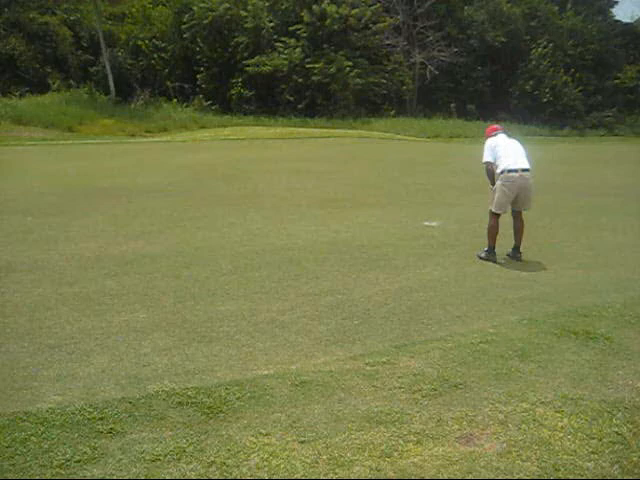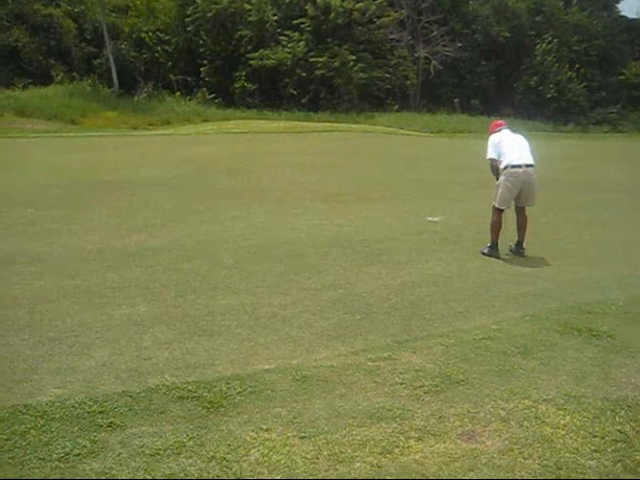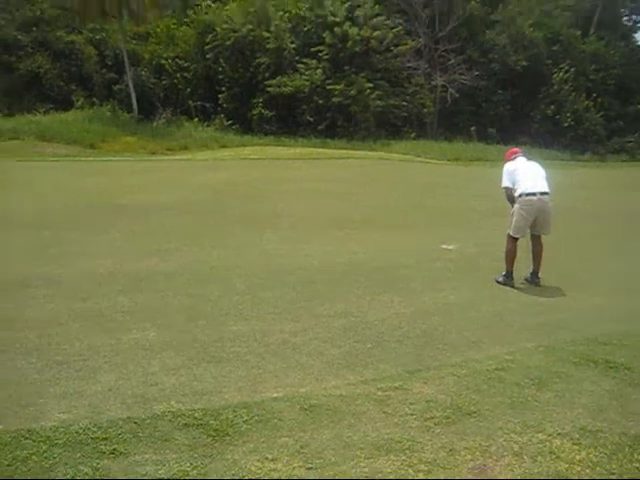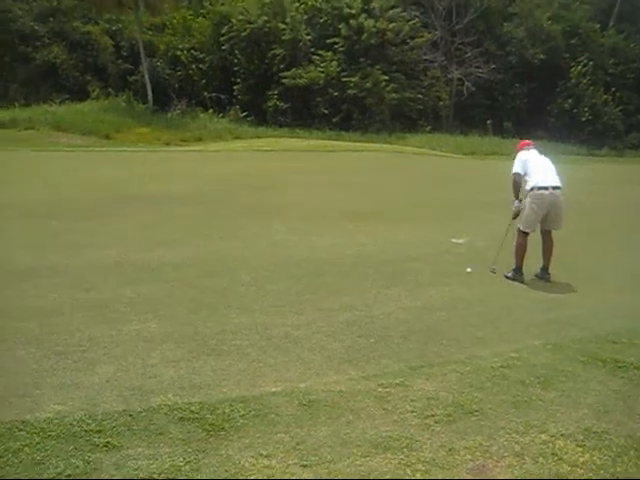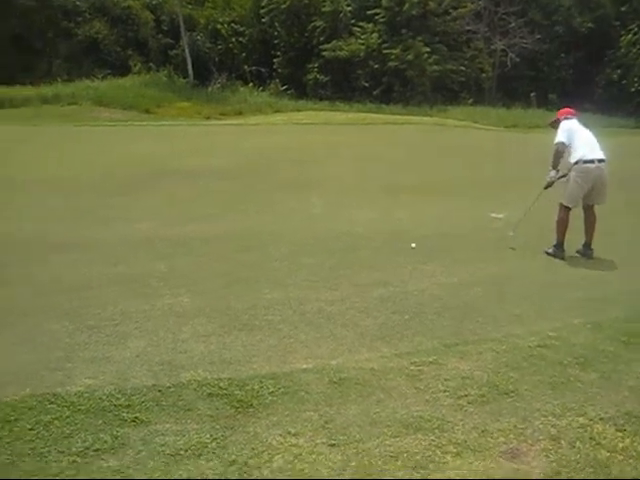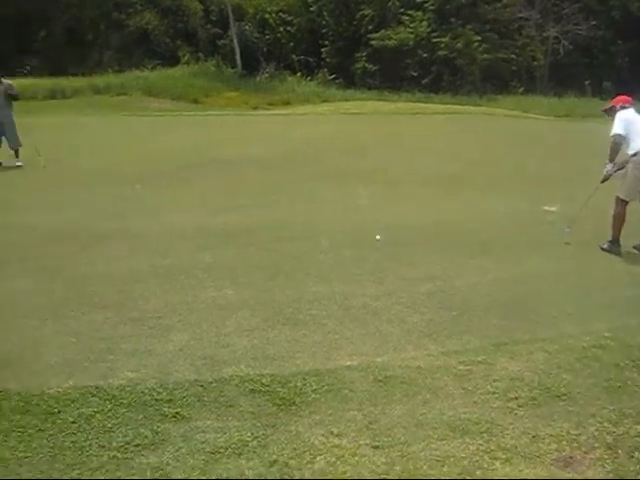
dt=0.3s
person 1, frame 1
left shoulder: (491, 141)
right shoulder: (515, 141)
left elbow: (489, 166)
left wrist: (493, 185)
left hip: (508, 177)
right hip: (526, 176)
left knee: (494, 214)
right knee: (517, 214)
left ankle: (490, 252)
right ankle: (516, 251)
person 1, frame 2
left shoulder: (494, 137)
right shoulder: (520, 137)
left elbow: (493, 163)
left wrist: (499, 179)
left hip: (512, 172)
right hip: (529, 171)
left knee: (497, 210)
right knee: (521, 209)
left ankle: (493, 247)
right ankle: (519, 247)
person 1, frame 3
left shoulder: (509, 165)
right shoulder: (536, 165)
left elbow: (508, 192)
left wrist: (515, 207)
left hip: (526, 200)
right hip: (544, 199)
left knee: (512, 238)
right knee: (536, 237)
left ankle: (508, 276)
right ankle: (535, 276)
person 1, frame 4
left shoulder: (522, 155)
right shoulder: (545, 158)
left elbow: (517, 178)
left wrist: (517, 201)
right wrist: (524, 202)
left hip: (538, 194)
right hip: (556, 193)
left knee: (522, 232)
right knee: (547, 232)
left ankle: (517, 272)
right ankle: (545, 271)
person 1, frame 5
left shoulder: (566, 124)
right shoulder: (583, 129)
left elbow: (559, 148)
left wrist: (553, 170)
left hip: (583, 168)
right hip: (600, 167)
left knee: (564, 207)
right knee: (589, 207)
left ankle: (558, 248)
right ankle: (587, 248)
person 1, frame 6
left shoulder: (622, 115)
left elbow: (617, 140)
left wrist: (610, 164)
right wrist: (620, 165)
left knee: (621, 201)
left ankle: (614, 243)
